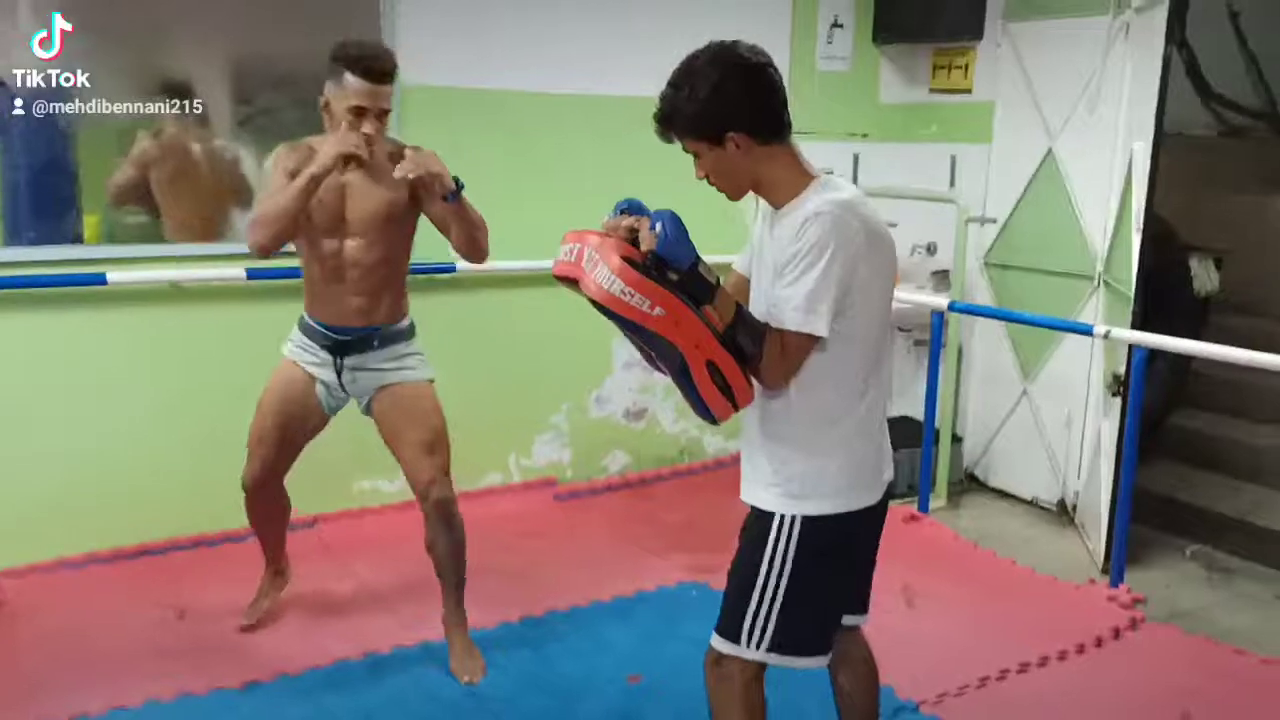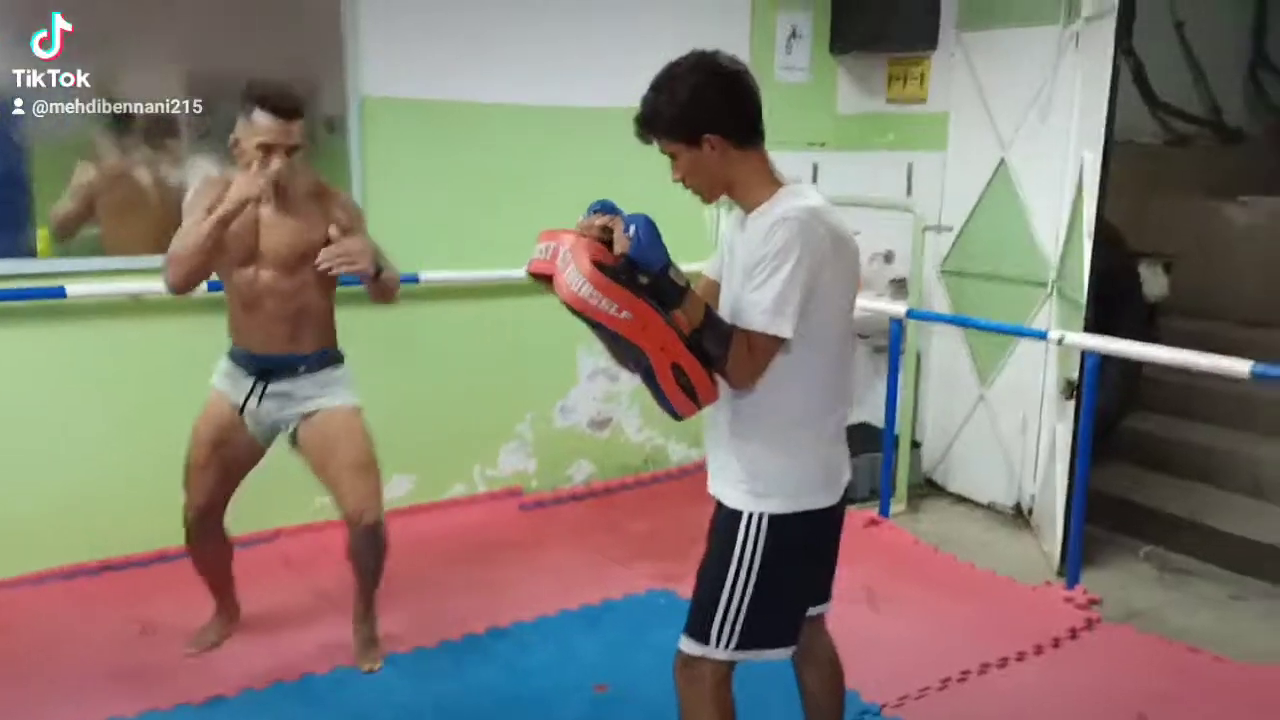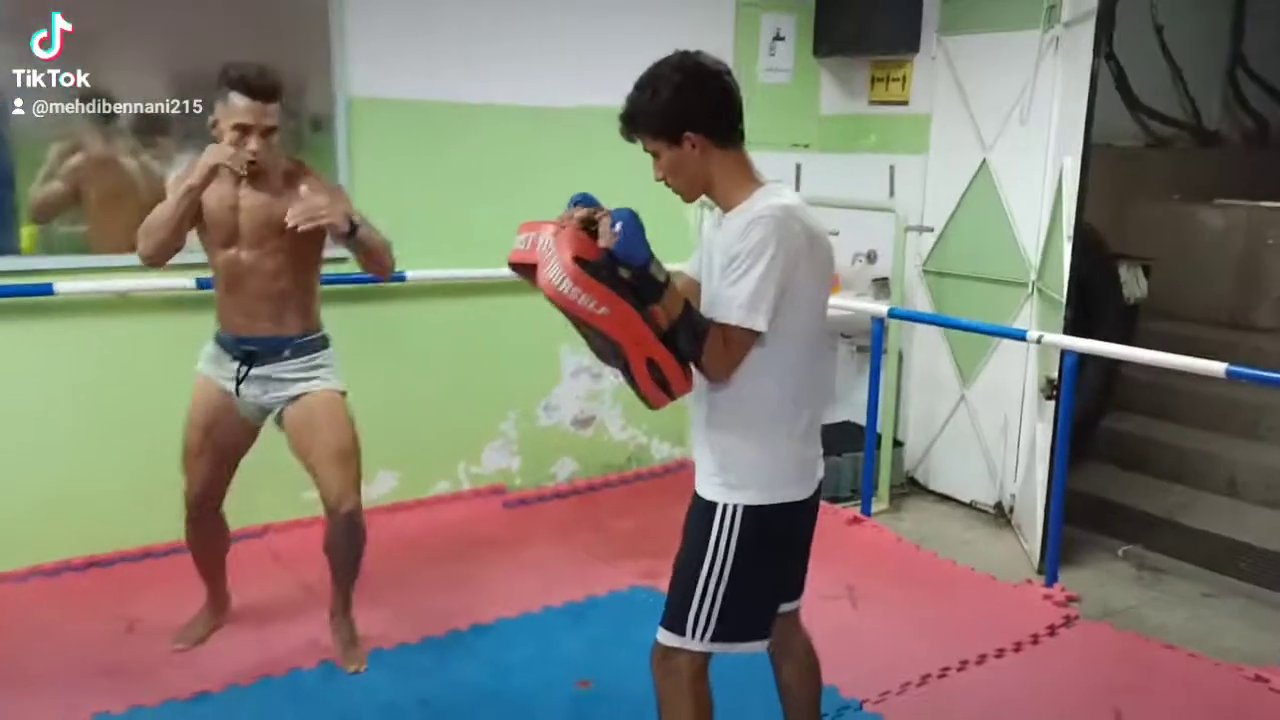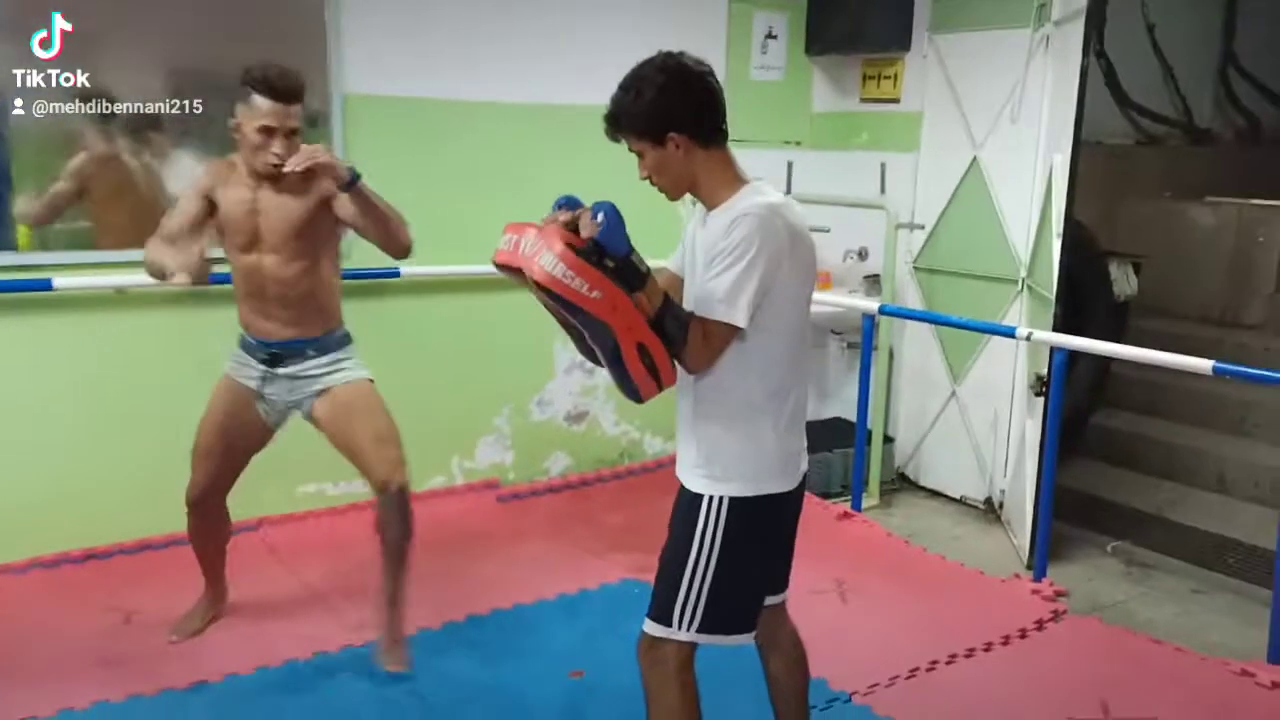
dt=0.2s
person 1, frame 1
left shoulder: (825, 223)
right shoulder: (786, 213)
left elbow: (773, 365)
right elbow: (734, 302)
left wrist: (687, 275)
right wrist: (665, 256)
left hip: (810, 492)
right hip: (847, 480)
left knee: (731, 664)
right knee: (839, 631)
person 1, frame 2
left shoulder: (791, 227)
right shoulder: (760, 219)
left elbow: (742, 365)
right elbow: (705, 306)
left wrist: (661, 280)
right wrist: (635, 258)
left hip: (772, 491)
right hip: (803, 479)
left knee: (701, 664)
right knee: (805, 630)
person 1, frame 3
left shoulder: (765, 225)
right shoulder: (744, 218)
left elbow: (716, 359)
right elbow: (683, 303)
left wrist: (641, 272)
right wrist: (616, 250)
left hip: (747, 484)
right hip: (780, 473)
left knee: (678, 658)
right knee: (781, 622)
person 1, frame 4
left shoulder: (751, 223)
right shoulder: (718, 216)
left elbow: (696, 351)
right elbow: (666, 297)
left wrist: (623, 264)
right wrist: (599, 252)
left hip: (732, 476)
right hip: (763, 465)
left knee: (664, 648)
right knee: (768, 616)
person 2, frame 1
left shoulder: (412, 165)
right shoulder: (292, 159)
left elbow: (477, 251)
right elbow: (259, 241)
left wrist: (448, 189)
right wrist: (318, 169)
left hip: (390, 351)
right hip: (314, 346)
left knee: (437, 495)
right knee: (257, 477)
left ankle: (456, 626)
right ankle: (275, 573)
person 2, frame 2
left shoulder: (326, 203)
right shoulder: (214, 197)
left elbow: (391, 294)
right elbow: (177, 279)
left wrist: (371, 267)
right wrist: (227, 211)
left hip: (317, 381)
right hip: (242, 377)
left knee: (365, 516)
right knee: (199, 511)
left ankle: (365, 620)
right ankle: (225, 609)
person 2, frame 3
left shoulder: (307, 183)
right shoulder: (197, 178)
left elbow: (383, 264)
right elbow: (150, 253)
left wrist: (347, 224)
right wrist: (196, 183)
left hip: (302, 364)
right hip: (228, 360)
left knee: (344, 505)
right knee: (199, 498)
left ankle: (342, 614)
right ankle: (216, 601)
person 2, frame 4
left shoulder: (321, 180)
right shoulder: (216, 181)
left elbow: (400, 245)
right elbow: (154, 251)
left wrist: (347, 179)
right wrist: (175, 259)
left hip: (326, 363)
right hip: (253, 363)
left knee: (393, 485)
right knee: (202, 492)
left ankle: (391, 613)
right ankle: (214, 594)
